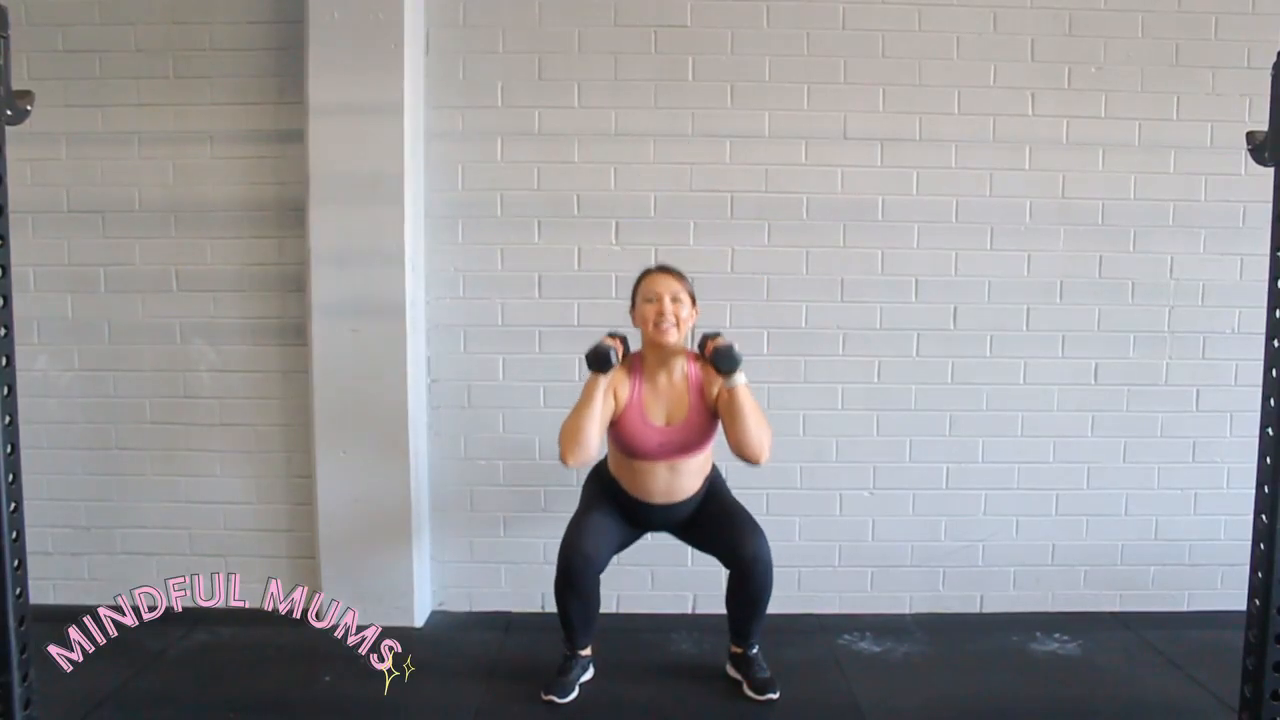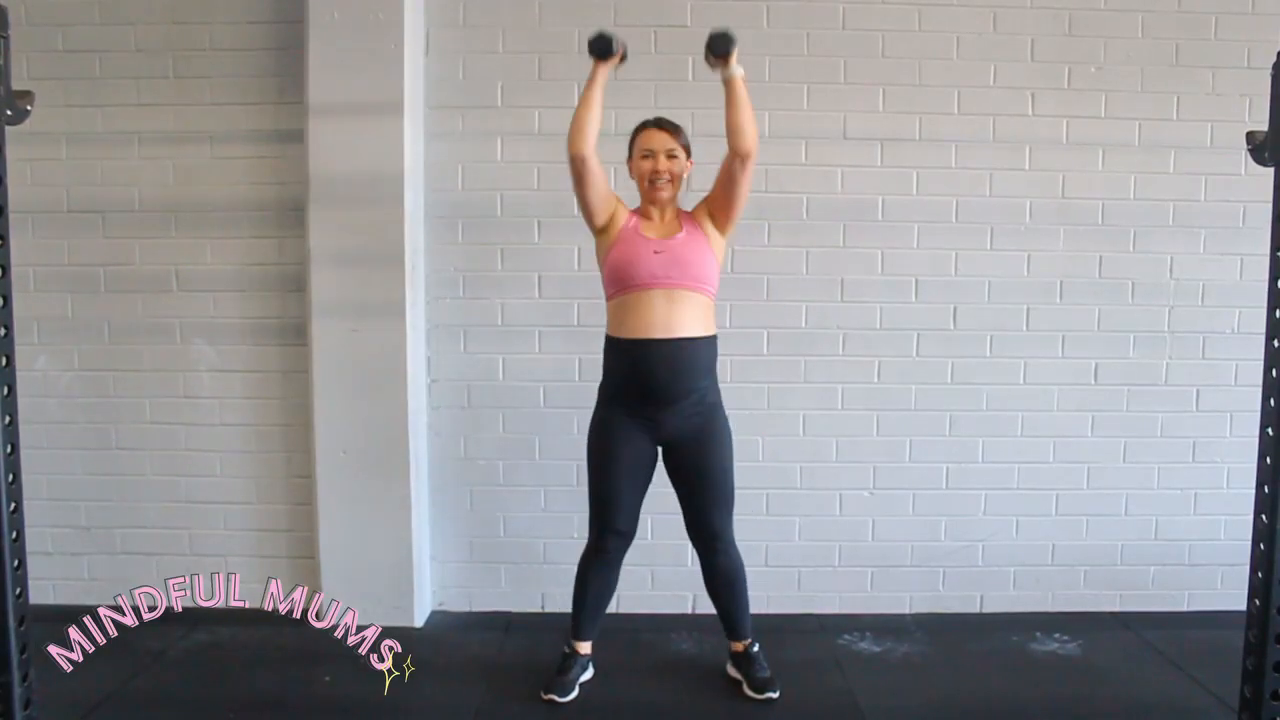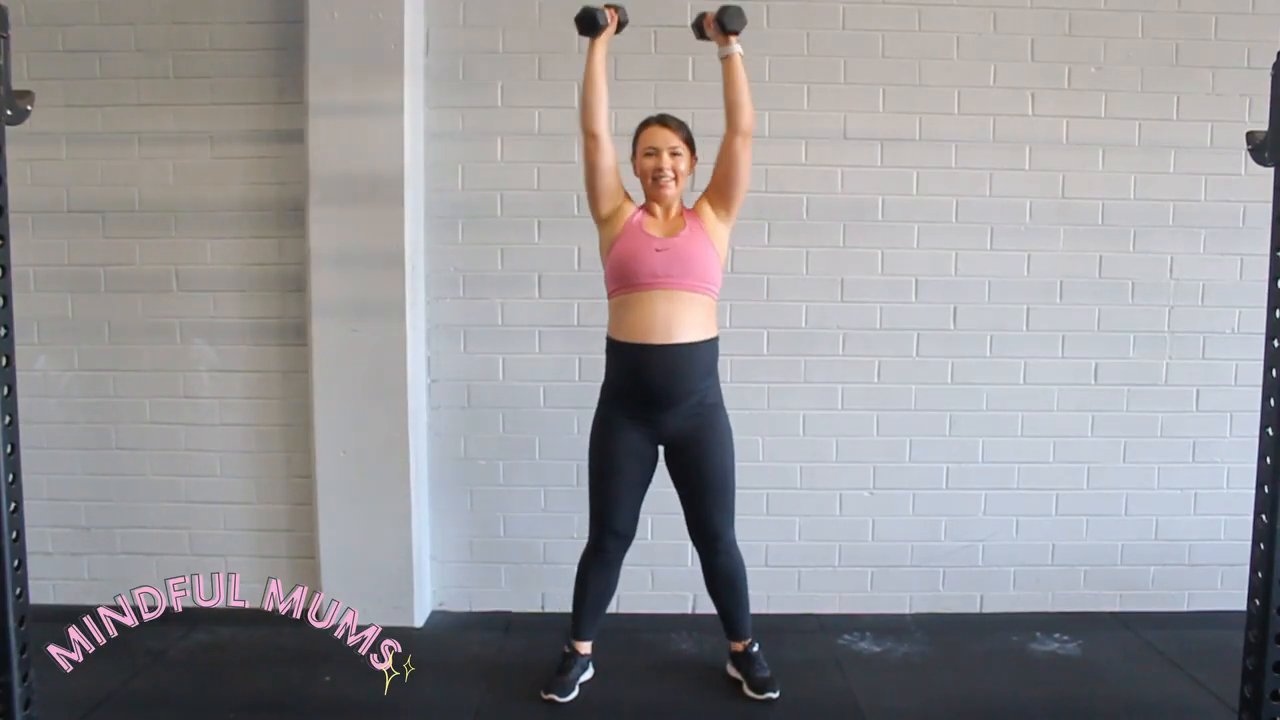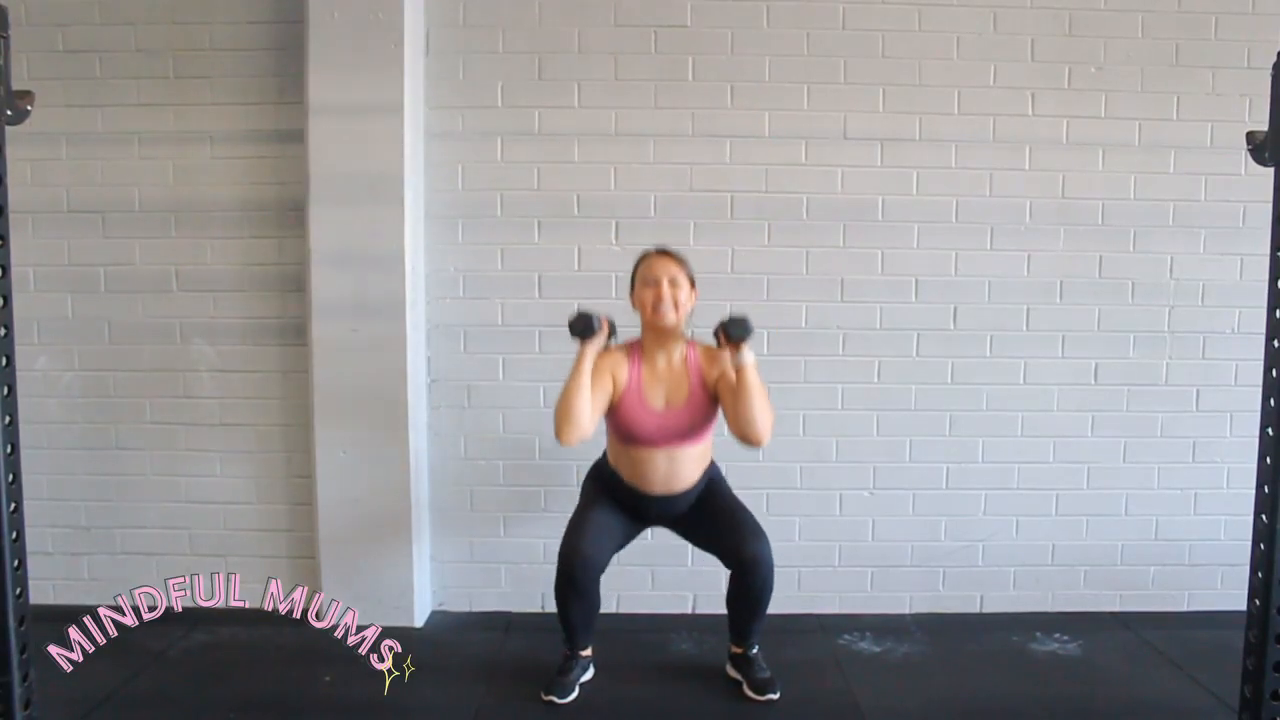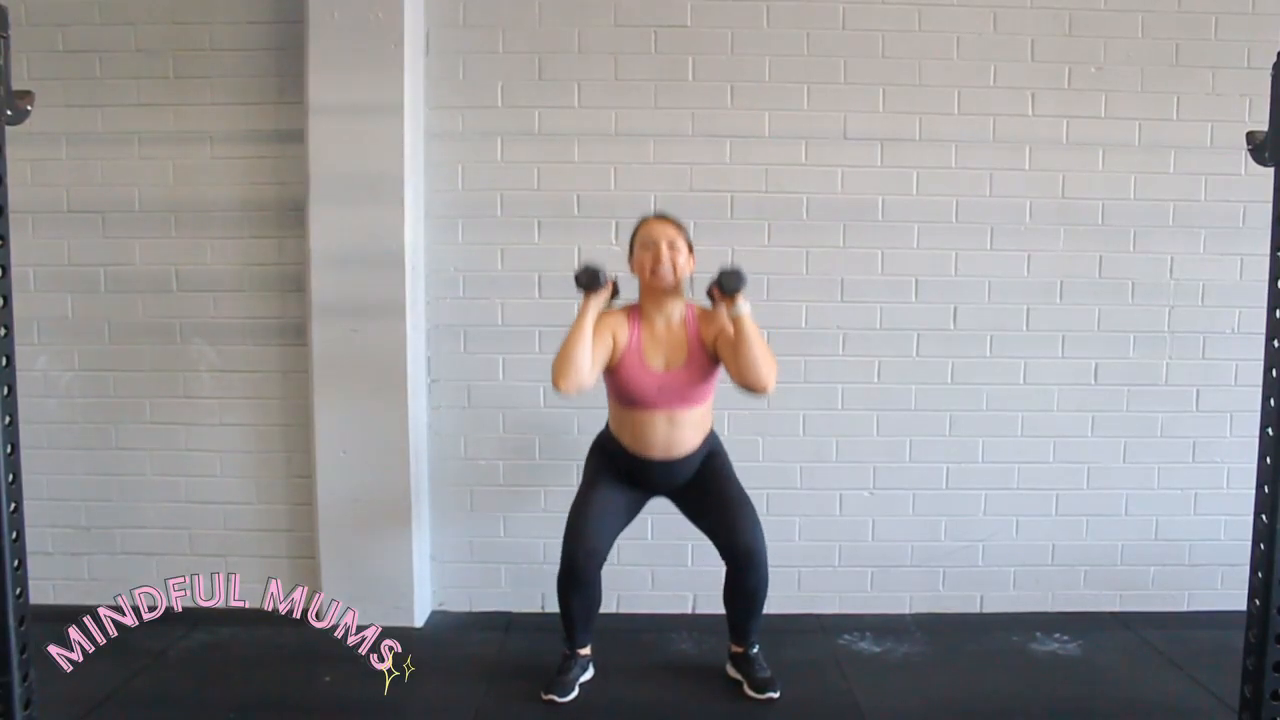
dt=0.5s
person 1, frame 1
left shoulder: (710, 377)
right shoulder: (617, 380)
left elbow: (757, 452)
right elbow: (573, 456)
left wrist: (734, 377)
right wrist: (598, 378)
left hip: (697, 498)
right hip: (618, 498)
left knee: (753, 555)
right knee: (577, 557)
left ankle: (744, 653)
right ankle: (578, 656)
person 1, frame 2
left shoulder: (709, 224)
right shoulder: (614, 225)
left elbow: (744, 152)
right elbow: (580, 152)
left wrist: (732, 75)
right wrist: (600, 74)
left hip: (697, 402)
right hip: (624, 401)
left knee: (715, 538)
right knee: (608, 538)
left ankle: (743, 651)
right ankle: (578, 654)
person 1, frame 3
left shoulder: (712, 221)
right shoulder: (618, 219)
left elbow: (740, 130)
right elbow: (595, 132)
left wrist: (728, 50)
right wrist: (600, 45)
left hip: (697, 401)
right hip: (626, 401)
left knee: (716, 538)
right knee: (608, 537)
left ankle: (743, 651)
right ankle: (579, 654)
person 1, frame 4
left shoulder: (714, 364)
right shoulder: (612, 365)
left elbow: (757, 433)
right elbow: (569, 432)
left wrist: (743, 358)
right wrist: (587, 354)
left hip: (696, 494)
right hip: (618, 495)
left knee: (755, 555)
right knee: (577, 560)
left ankle: (743, 653)
right ankle: (578, 656)
person 1, frame 5
left shoulder: (712, 324)
right shoulder: (613, 325)
left elbow: (762, 380)
right elbow: (566, 382)
left wrist: (737, 308)
right wrist: (590, 306)
left hip: (697, 464)
right hip: (620, 466)
left knee: (748, 548)
right knee: (580, 553)
left ankle: (744, 653)
right ankle: (578, 655)
